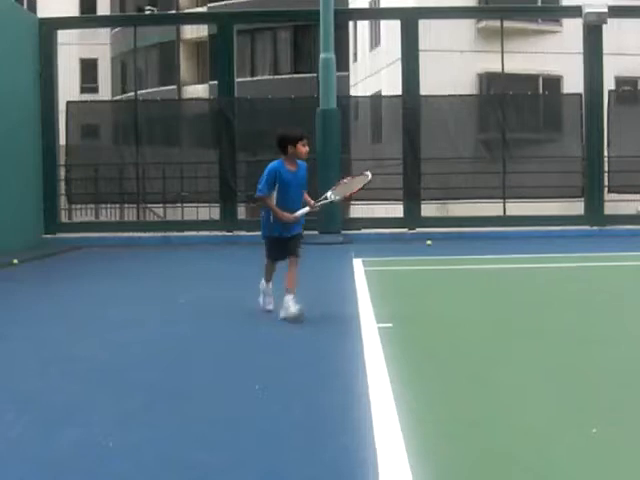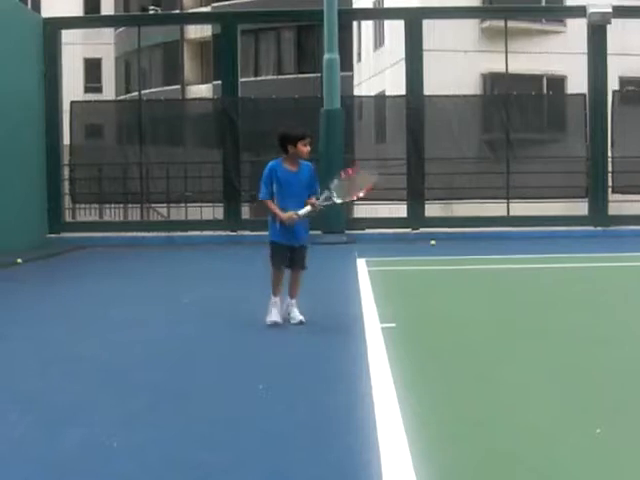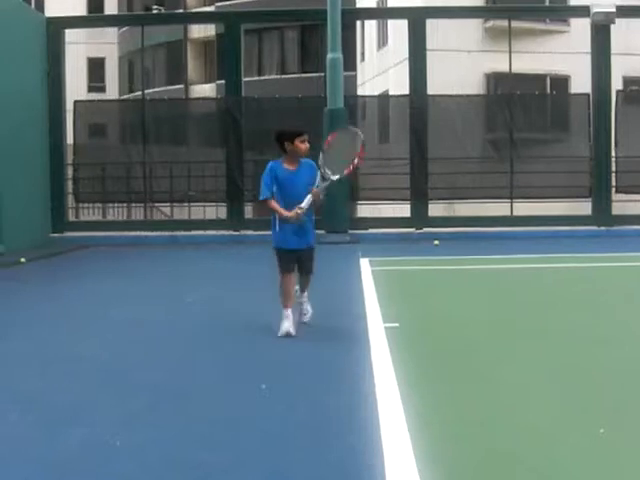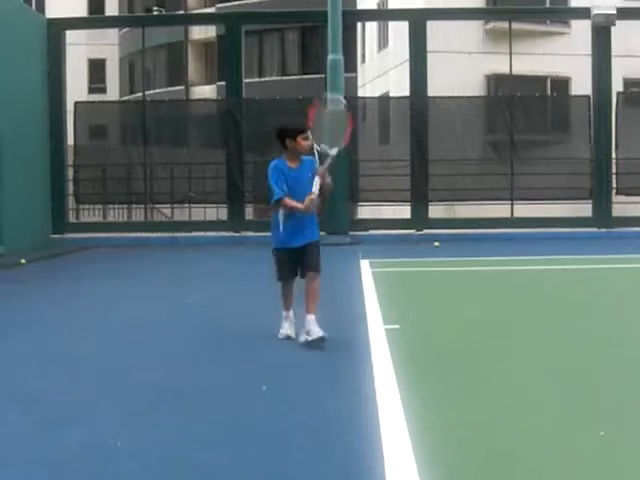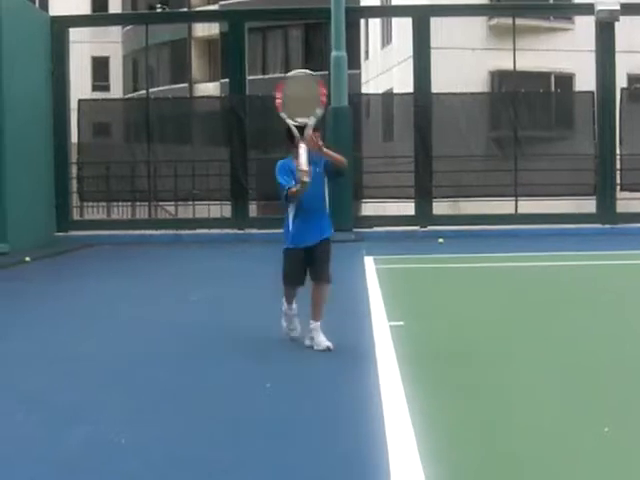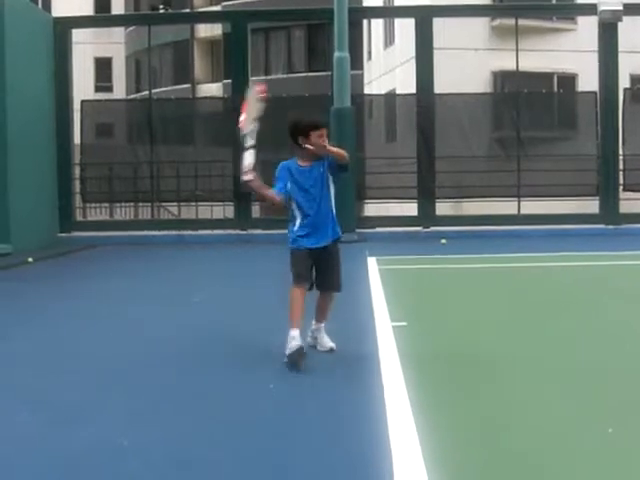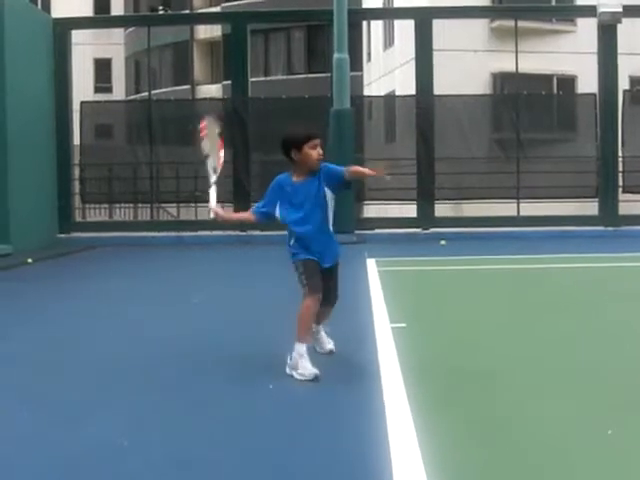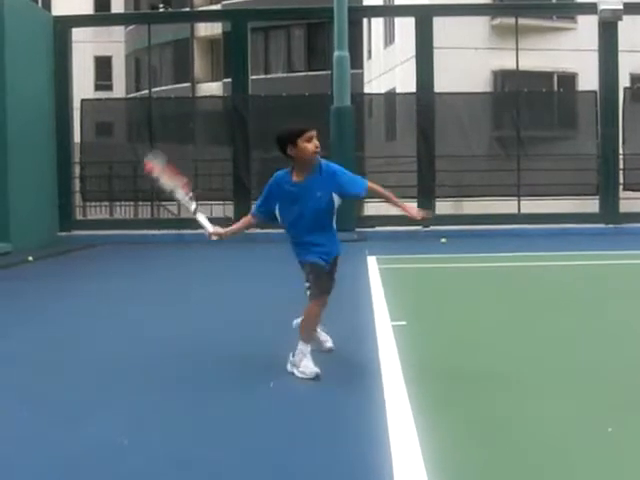
dt=0.2s
person 1, frame 1
left shoulder: (302, 167)
right shoulder: (274, 168)
right elbow: (262, 195)
left wrist: (309, 201)
right wrist: (281, 214)
left hip: (294, 223)
right hip: (274, 223)
left knee: (293, 259)
right knee: (273, 260)
left ankle: (288, 303)
right ankle: (266, 285)
person 1, frame 2
left shoulder: (309, 169)
right shoulder: (273, 168)
left elbow: (312, 194)
right elbow: (265, 198)
left wrist: (313, 202)
right wrist: (281, 215)
left hip: (300, 228)
right hip: (279, 229)
left knee: (297, 268)
right knee: (279, 268)
left ankle: (291, 306)
right ankle: (275, 304)
person 1, frame 3
left shoulder: (310, 166)
right shoulder: (273, 169)
left elbow: (317, 196)
right elbow: (267, 198)
left wrist: (316, 195)
right wrist: (285, 214)
left hip: (305, 229)
right hip: (283, 231)
left knee: (306, 272)
right knee: (287, 272)
left ankle: (301, 294)
right ankle: (287, 318)
person 1, frame 4
left shoulder: (311, 163)
right shoulder: (276, 167)
left elbow: (326, 191)
right elbow: (280, 199)
left wrist: (324, 179)
right wrist: (301, 207)
left hip: (309, 231)
right hip: (285, 233)
left knee: (313, 273)
right knee: (287, 278)
left ankle: (311, 325)
right ankle: (287, 318)
person 1, frame 5
left shoulder: (320, 161)
right shoulder: (284, 166)
left elbow: (343, 165)
right elbow: (291, 194)
left wrist: (322, 150)
right wrist: (300, 187)
left hip: (321, 232)
right hip: (296, 234)
left knee: (321, 280)
right knee: (291, 282)
left ankle: (315, 330)
right ankle: (289, 307)
person 1, frame 6
left shoulder: (326, 162)
right shoulder: (287, 168)
left elbow: (345, 159)
right elbow: (279, 199)
left wrist: (326, 150)
right wrist: (257, 186)
left hip: (328, 236)
right hip: (302, 237)
left knee: (329, 288)
right knee: (300, 283)
left ankle: (318, 331)
right ankle: (294, 338)
person 1, frame 7
left shoulder: (325, 173)
right shoulder: (281, 184)
left elbow: (350, 174)
right elbow: (258, 214)
left wrist: (366, 172)
right wrist: (227, 216)
left hip: (328, 250)
right hip: (303, 250)
left knee: (329, 301)
right knee: (313, 293)
left ankle: (316, 330)
right ankle: (298, 355)
person 1, frame 8
left shoulder: (329, 171)
right shoulder: (279, 182)
left elbow: (366, 186)
right elbow: (259, 214)
left wrist: (403, 206)
right wrist: (229, 230)
left hip: (329, 246)
right hip: (308, 250)
left knee: (321, 296)
right knee: (319, 295)
left ankle: (308, 325)
right ankle: (301, 354)
